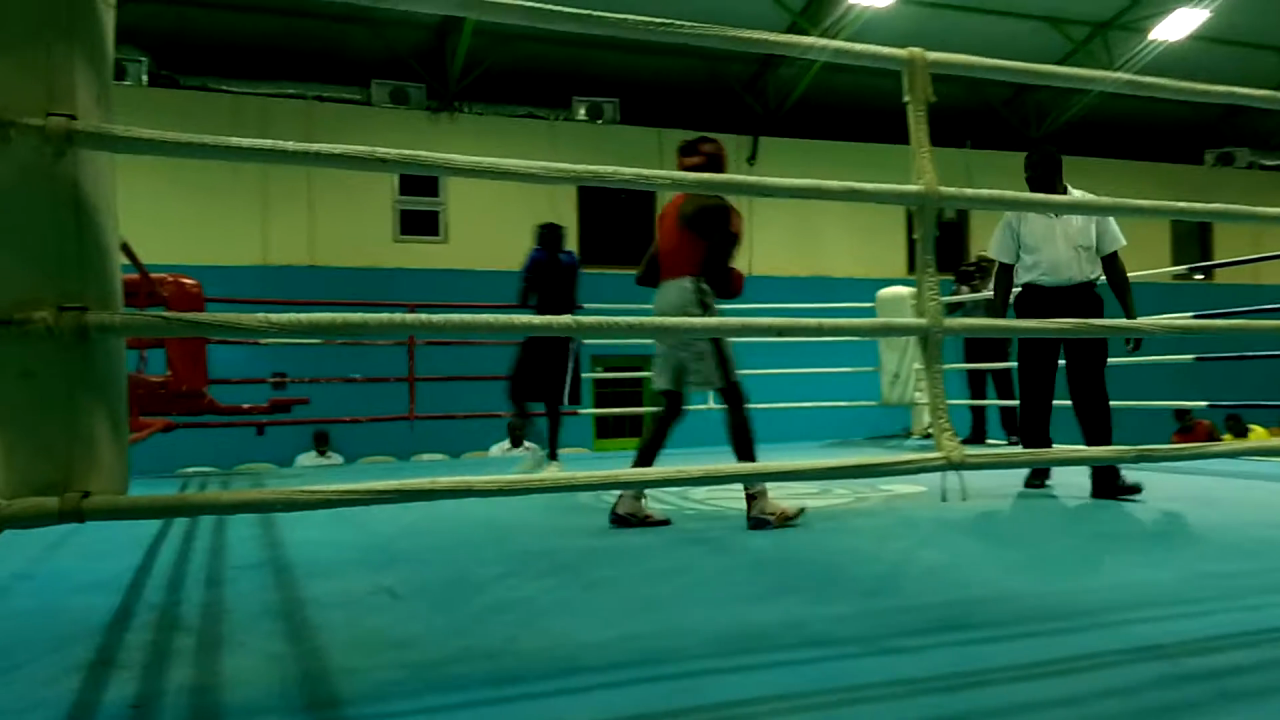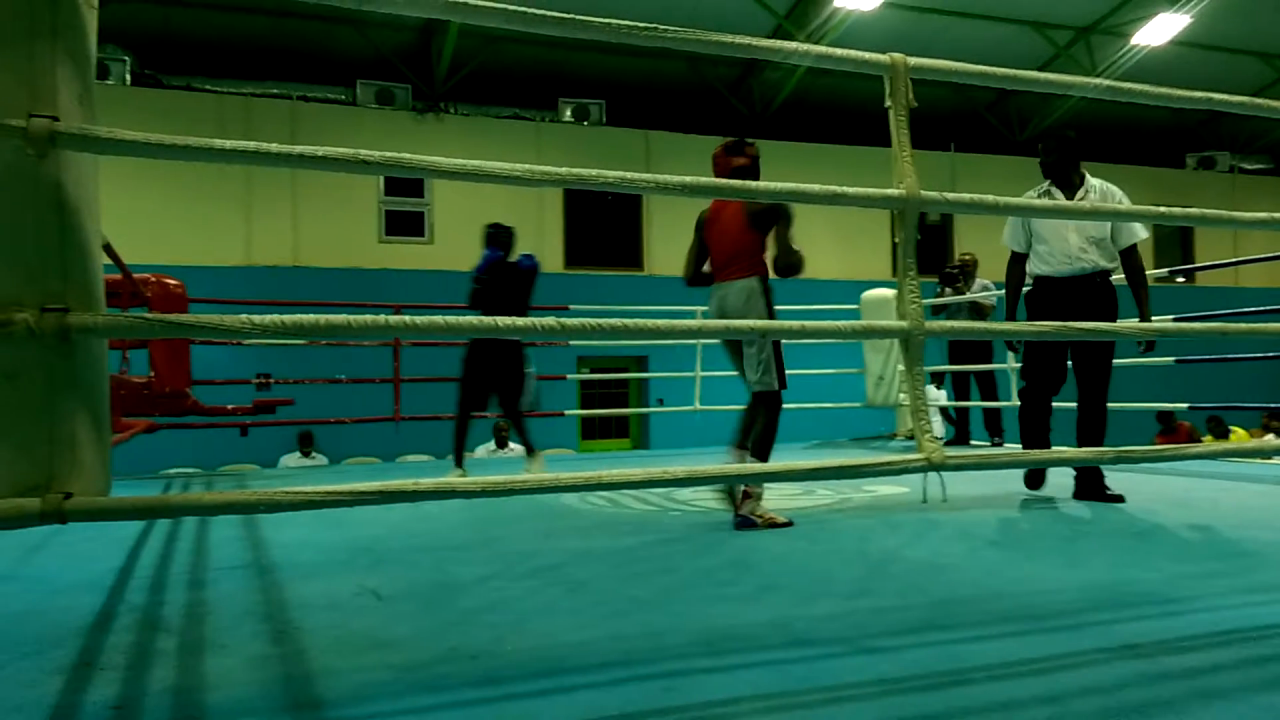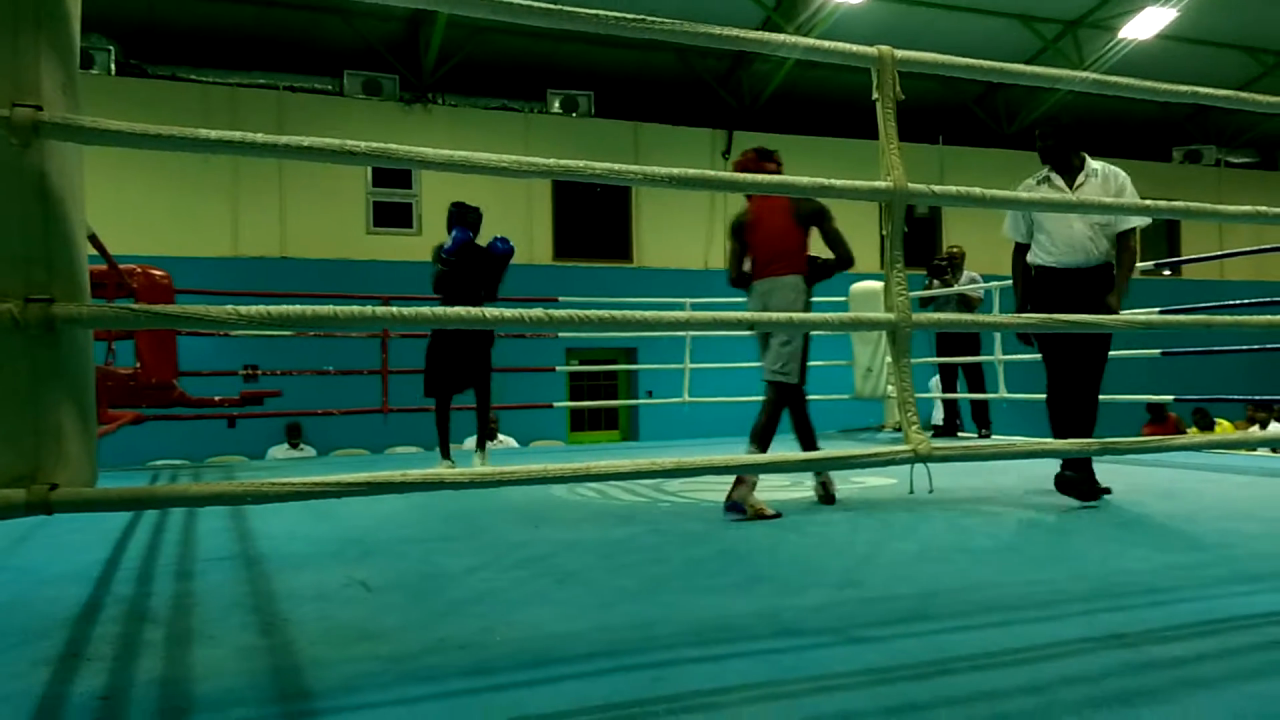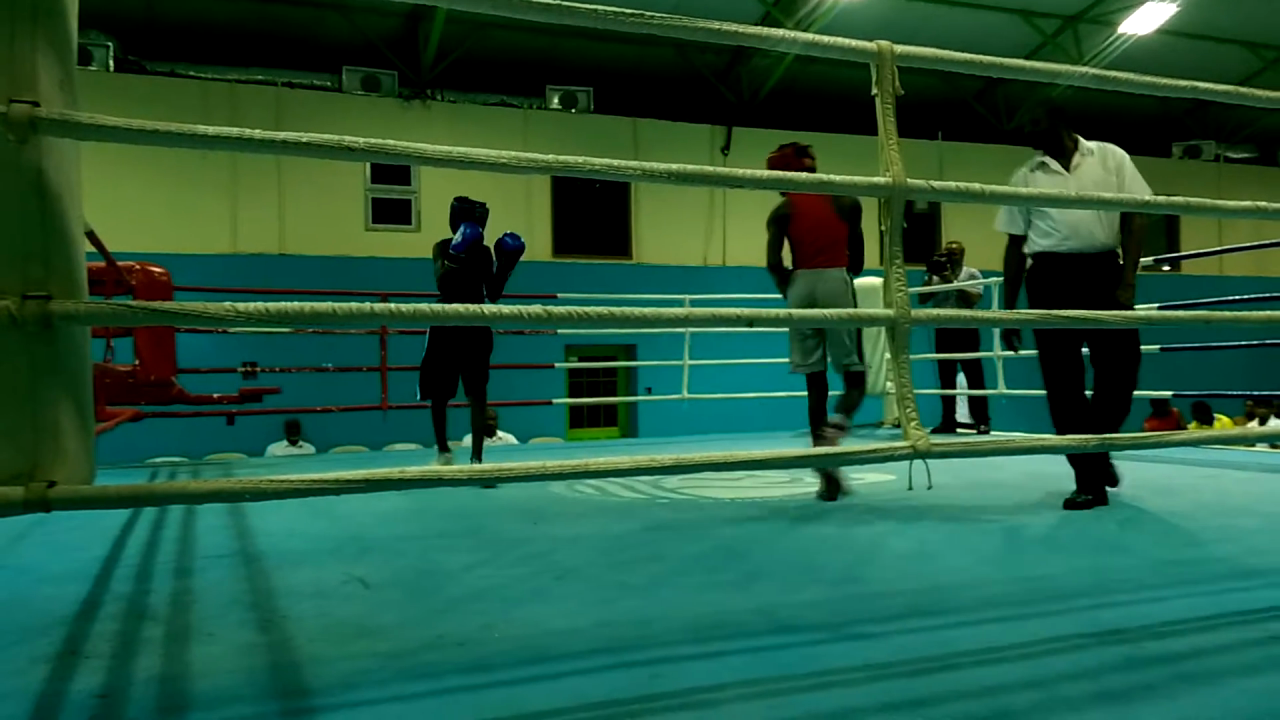
dt=0.3s
person 1, frame 1
left shoulder: (673, 207)
right shoulder: (712, 204)
left elbow: (646, 275)
right elbow: (714, 267)
right wrist: (732, 235)
left hip: (667, 302)
right hip: (690, 301)
left knee: (671, 405)
right knee: (733, 398)
left ankle: (629, 501)
right ankle: (758, 503)
person 1, frame 2
left shoulder: (707, 214)
right shoulder: (768, 205)
left elbow: (692, 277)
right elbow: (790, 262)
right wrist: (792, 265)
left hip: (719, 302)
right hip: (750, 297)
left knee: (760, 394)
right knee: (770, 399)
right ankle: (747, 503)
person 1, frame 3
left shoulder: (743, 219)
right shoulder: (807, 207)
left elbow: (735, 277)
right elbow: (845, 259)
right wrist: (817, 267)
left hip: (759, 298)
right hip: (790, 294)
left knee: (793, 390)
right knee: (778, 391)
left ankle: (821, 477)
right ankle: (742, 488)
person 1, frame 4
left shoulder: (782, 210)
right shoulder: (847, 203)
left elbow: (773, 264)
right elbow: (856, 262)
left hip: (801, 289)
right hip: (837, 287)
left knee: (815, 383)
right knee: (855, 378)
left ankle: (825, 473)
right ankle: (827, 440)
person 2, frame 1
right shoulder: (1017, 216)
left elbow: (1112, 263)
right elbow: (1004, 272)
left wrist: (1131, 315)
right wrist: (999, 322)
left hip: (1083, 301)
right hip: (1037, 304)
left knee: (1091, 390)
right knee: (1035, 391)
left ankle: (1105, 475)
right ankle: (1038, 464)
person 2, frame 2
left shoulder: (1109, 196)
right shoulder: (1030, 204)
left elbow: (1130, 258)
right elbow: (1018, 261)
left wrist: (1145, 315)
right wrist: (1009, 317)
left hip: (1096, 296)
right hip: (1047, 297)
left knee: (1093, 390)
right knee: (1039, 383)
left ankle: (1088, 478)
person 2, frame 3
left shoulder: (1113, 180)
right shoulder: (1030, 190)
left elbow: (1127, 242)
right elbow: (1021, 251)
left wrist: (1117, 293)
right wrist: (1021, 308)
left hip: (1097, 285)
right hip: (1051, 287)
left knee: (1087, 382)
right knee: (1063, 376)
left ankle: (1079, 464)
right ankle: (1073, 467)
person 2, frame 4
left shoulder: (1110, 158)
right shoulder: (1025, 178)
left elbow: (1132, 221)
right elbow: (1015, 245)
left wrist: (1128, 281)
right wrist: (1008, 308)
left hip: (1104, 272)
right hip: (1050, 277)
left knee: (1121, 369)
right knee: (1063, 380)
left ankle: (1096, 446)
right ankle: (1089, 479)
person 3, frame 1
left shoulder: (567, 268)
right shoulder: (538, 267)
left elbow: (570, 307)
right elbow: (523, 302)
left wrist: (566, 277)
right wrist: (529, 277)
left hip: (561, 336)
right hip: (537, 334)
left knee: (552, 400)
right knee: (516, 393)
left ankle: (552, 457)
right ankle: (535, 448)
person 3, frame 2
left shoulder: (517, 271)
right shoulder: (482, 269)
left elbow: (522, 312)
right elbow: (472, 304)
left wrist: (527, 286)
right wrist: (481, 278)
left hip: (509, 341)
right hip: (483, 339)
left knee: (512, 407)
right knee: (465, 405)
left ankle: (532, 455)
right ankle: (458, 466)
person 3, frame 3
left shoulder: (483, 253)
right shoulder: (441, 250)
left elbow: (490, 296)
right elbow: (437, 287)
left wrist: (498, 269)
right wrist: (448, 257)
left knee: (482, 385)
right knee: (442, 394)
left ankle: (481, 449)
right ankle: (446, 457)
person 3, frame 4
left shoulder: (484, 251)
right shoulder: (442, 247)
left elbow: (494, 294)
right elbow: (441, 284)
left wrist: (506, 266)
right wrist: (456, 254)
left hip: (477, 323)
right hip: (446, 323)
left knee: (478, 392)
right knee: (439, 393)
left ankle: (477, 460)
right ankle: (443, 448)
person 4, frame 1
right shoulder: (965, 286)
right elbow: (950, 309)
left wrist: (981, 291)
right wrist: (958, 286)
left hip: (995, 340)
right hip: (972, 341)
left knee: (1003, 387)
right knee: (976, 388)
left ankle: (1013, 432)
right ankle: (978, 431)
person 4, frame 2
left shoulder: (985, 285)
right shoulder: (949, 288)
left elbow: (987, 310)
right elbow: (935, 311)
left wrist: (965, 293)
right wrist: (943, 288)
left hip: (979, 341)
right hip: (956, 343)
left knee: (987, 389)
right knee: (959, 391)
left ankle: (996, 434)
right ankle: (961, 433)
person 4, frame 3
left shoulder: (973, 278)
right shoulder: (937, 280)
left elbow: (974, 303)
right elbow: (923, 304)
left wrist: (953, 285)
right wrist: (931, 280)
left hip: (966, 334)
right hip: (944, 335)
left knee: (975, 382)
right knee: (947, 382)
left ankle: (983, 425)
right ankle: (950, 424)
person 4, frame 4
left shoulder: (972, 274)
right shoulder: (937, 276)
left elbow: (974, 299)
right elbow: (922, 299)
left wrist: (952, 281)
right wrist: (931, 275)
left hip: (965, 330)
right hip: (943, 331)
left knee: (974, 377)
right knee: (946, 379)
left ankle: (982, 421)
right ankle: (948, 421)
